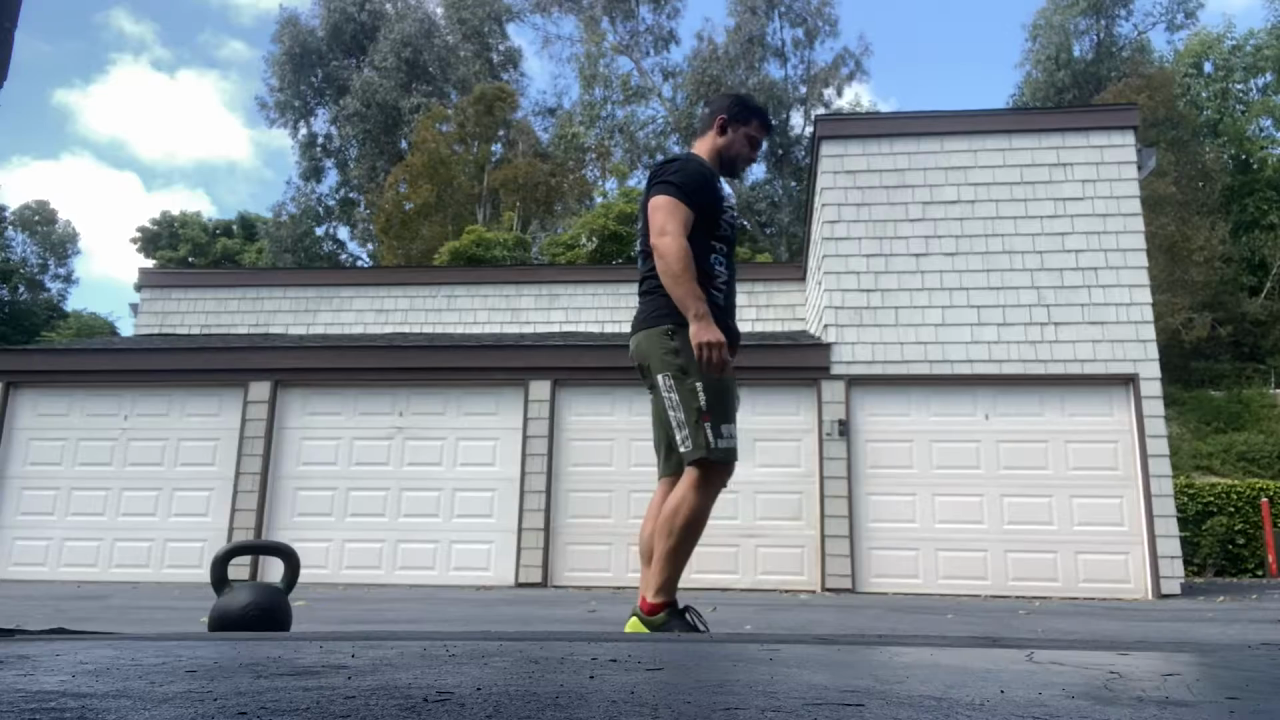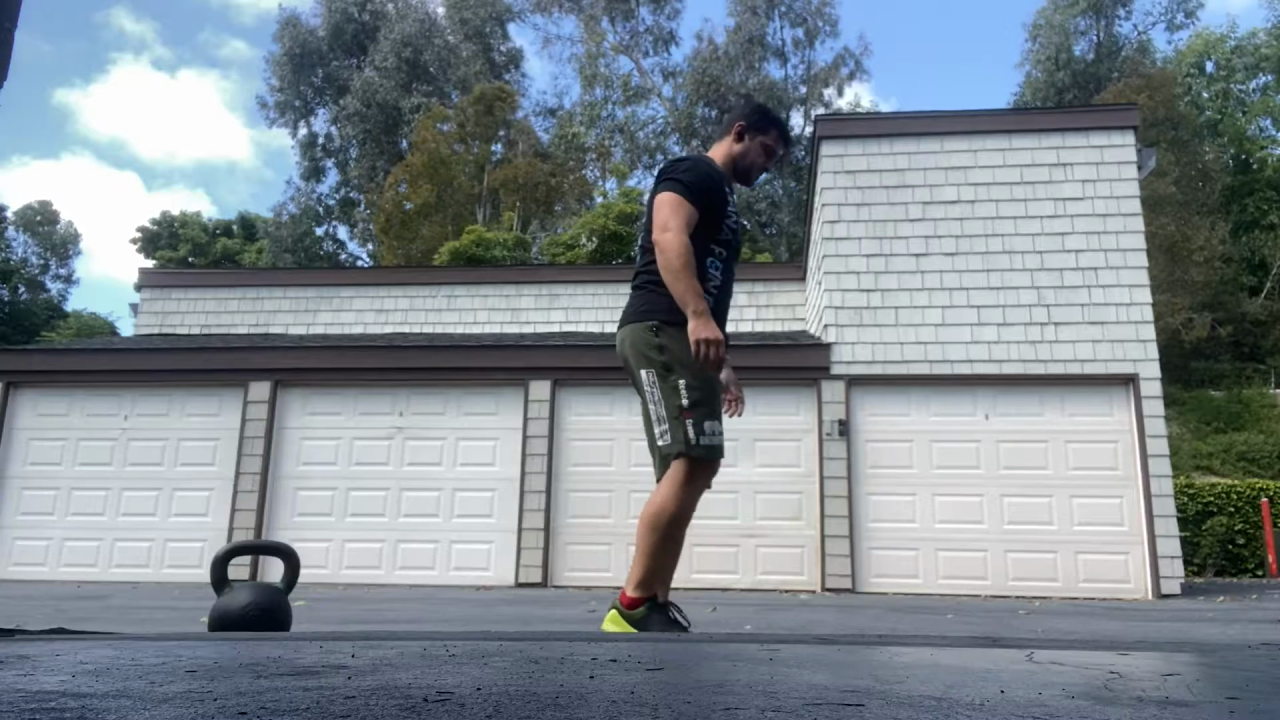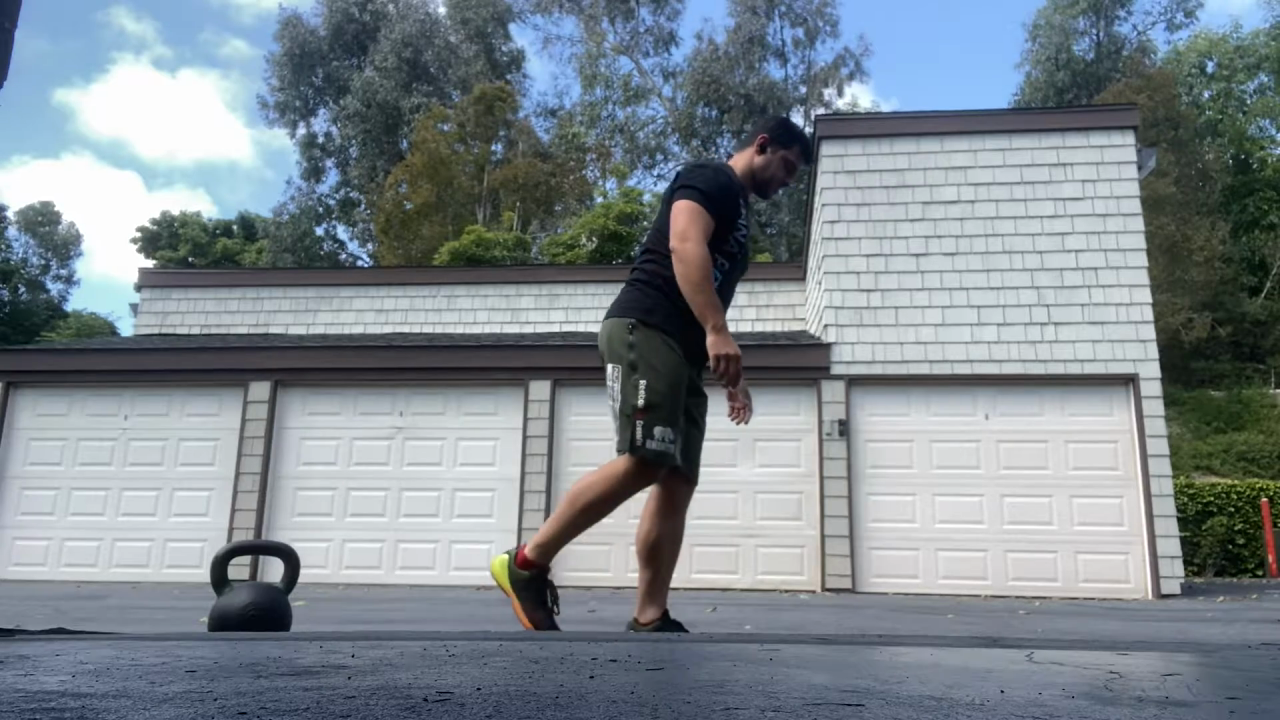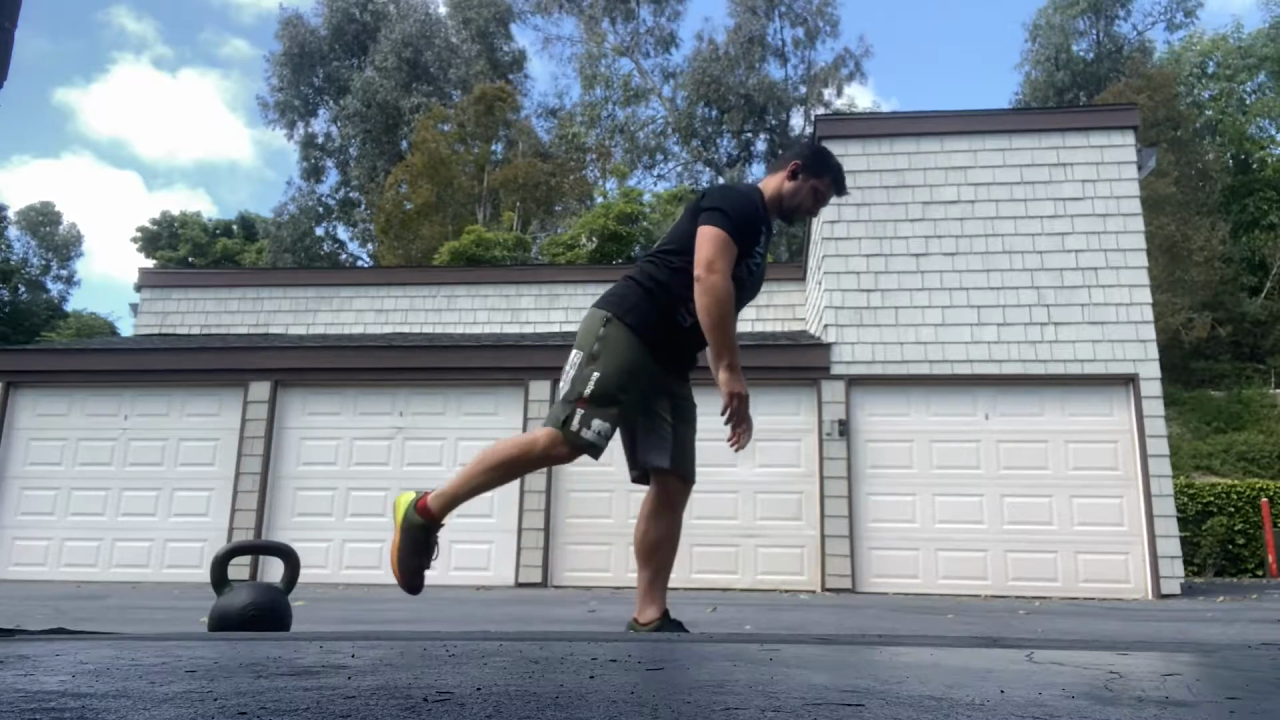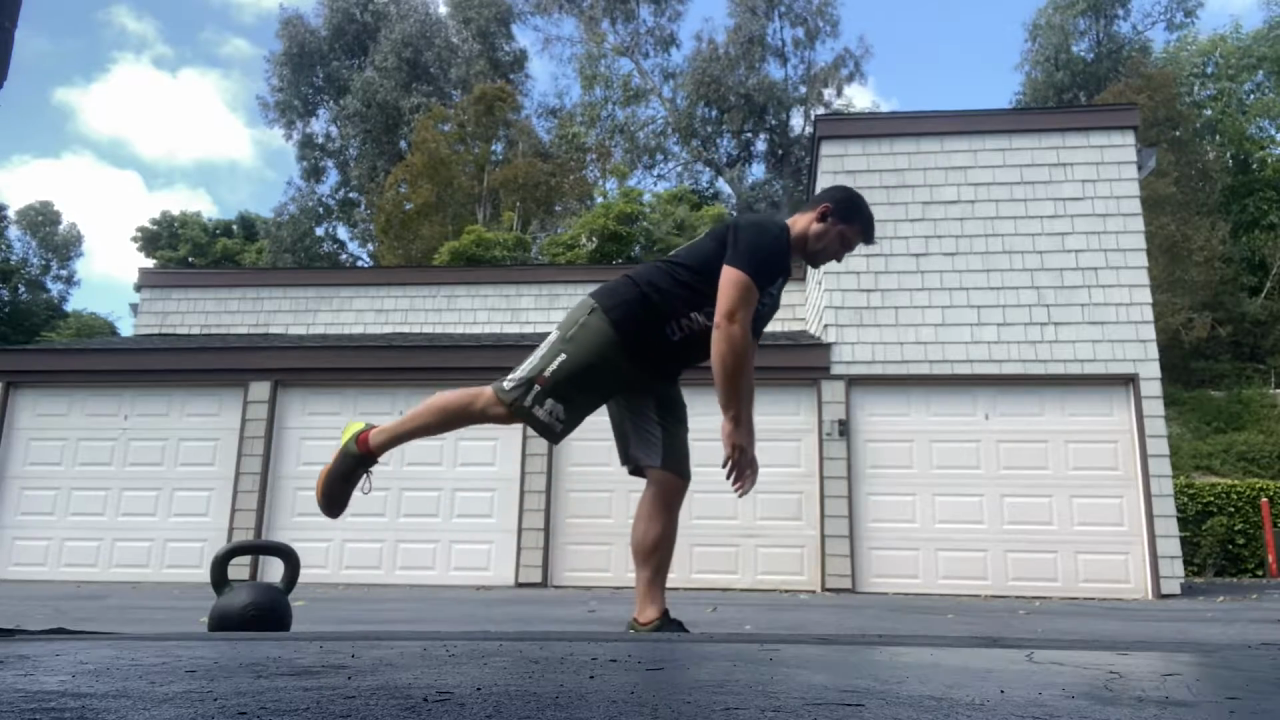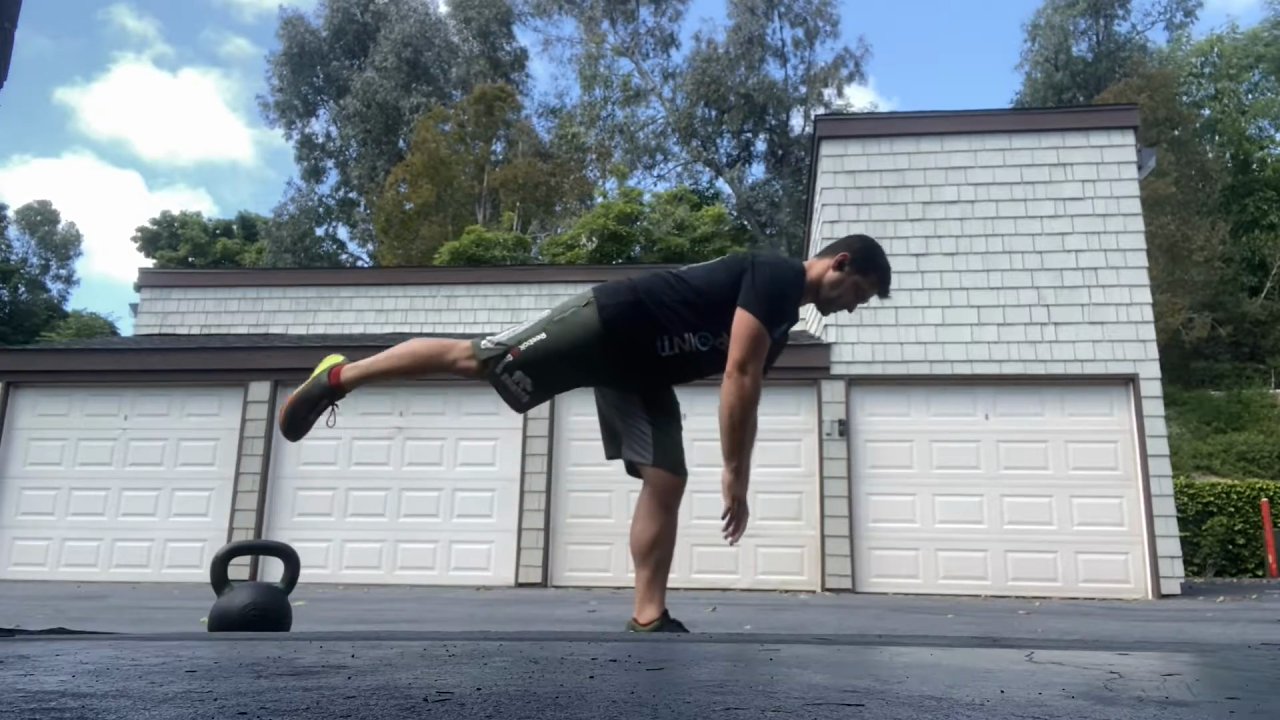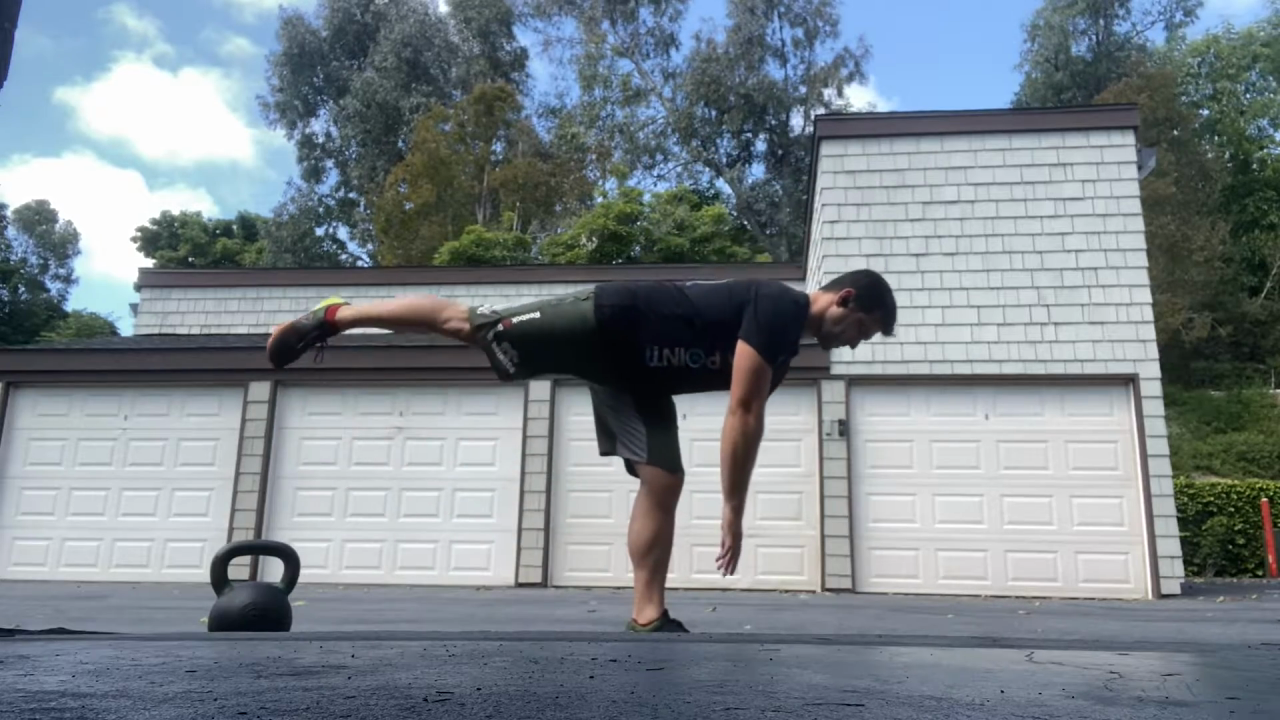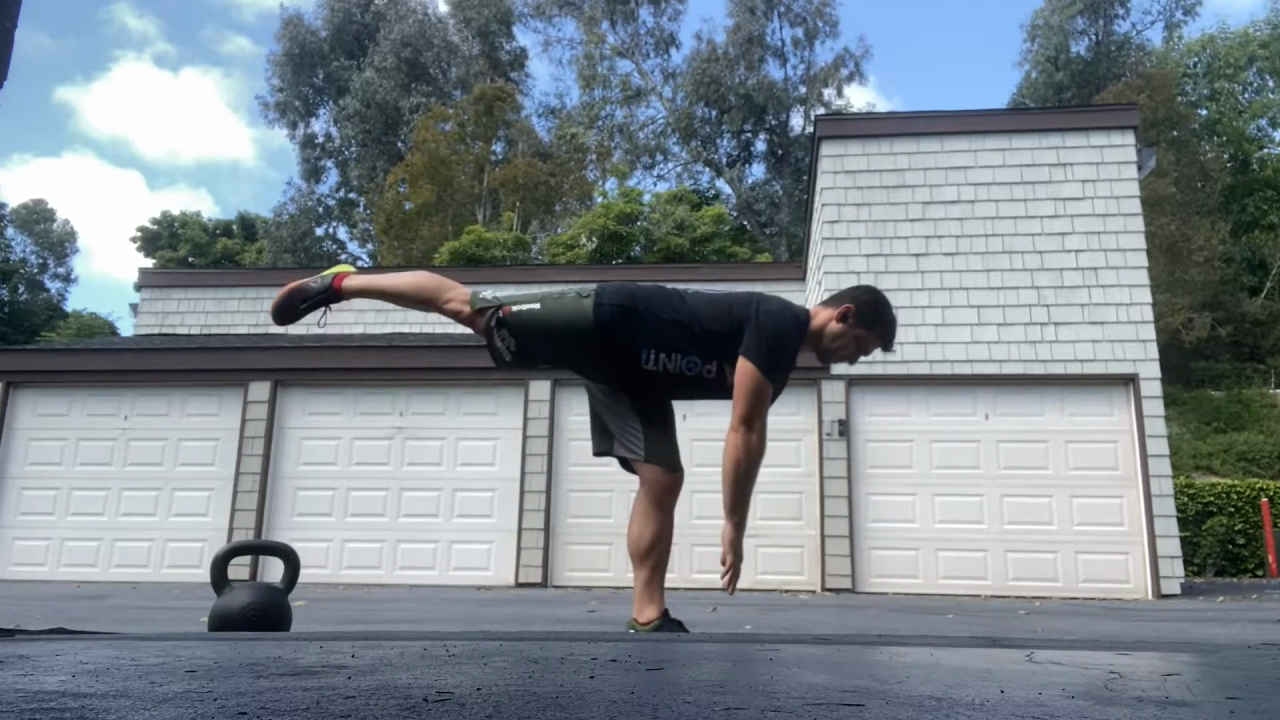
dt=0.3s
person 1, frame 1
left shoulder: (705, 189)
right shoulder: (684, 172)
right elbow: (667, 242)
right wrist: (700, 320)
left hip: (686, 342)
right hip: (678, 336)
left knee: (678, 479)
right knee: (709, 467)
left ankle: (650, 609)
right ankle: (656, 608)
person 1, frame 2
left shoulder: (719, 193)
right shoulder: (692, 173)
right elbow: (669, 236)
left wrist: (720, 366)
right wrist: (697, 317)
left hip: (688, 339)
right hip: (663, 329)
left knee: (685, 472)
right knee: (692, 464)
left ankle: (650, 613)
right ankle: (634, 600)
person 1, frame 3
left shoulder: (737, 207)
right shoulder: (709, 179)
right elbow: (686, 247)
left wrist: (731, 373)
right wrist: (717, 333)
left hip: (679, 346)
right hip: (645, 330)
left knee: (678, 481)
right knee: (643, 464)
left ankle: (650, 616)
right ankle: (527, 563)
person 1, frame 4
left shoulder: (761, 230)
right shoulder: (736, 202)
left elbow: (721, 314)
right elbow: (709, 278)
left wrist: (735, 394)
right wrist: (729, 373)
left hip: (667, 359)
right hip: (623, 329)
left knee: (674, 482)
right knee: (560, 442)
left ankle: (650, 615)
right ankle: (428, 510)
person 1, frame 5
left shoulder: (776, 270)
right shoulder: (763, 235)
left elbow: (736, 351)
right elbow: (728, 324)
left wrist: (744, 437)
right wrist: (734, 423)
left hip: (654, 364)
right hip: (611, 326)
left knee: (669, 481)
right knee: (502, 404)
left ankle: (648, 615)
right ankle: (369, 442)
person 1, frame 6
left shoulder: (781, 320)
right shoulder: (775, 277)
left elbow: (746, 390)
right elbow: (737, 378)
left wrist: (737, 479)
right wrist: (733, 473)
left hip: (641, 369)
right hip: (605, 326)
left knee: (666, 481)
right knee: (471, 357)
left ankle: (648, 613)
right ankle: (338, 378)
person 1, frame 7
left shoulder: (783, 345)
right shoulder: (777, 307)
left elbow: (748, 419)
right elbow: (742, 415)
left wrist: (735, 510)
right wrist: (732, 510)
left hip: (635, 371)
right hip: (603, 325)
left knee: (663, 481)
right knee: (465, 324)
left ankle: (647, 615)
right ankle: (333, 317)
person 1, frame 8
left shoulder: (780, 360)
right shoulder: (778, 323)
left elbow: (750, 436)
right elbow: (743, 433)
left wrist: (735, 525)
right wrist: (732, 527)
left hip: (629, 371)
right hip: (599, 325)
left knee: (663, 481)
right knee: (464, 305)
left ankle: (648, 614)
right ankle: (340, 283)
